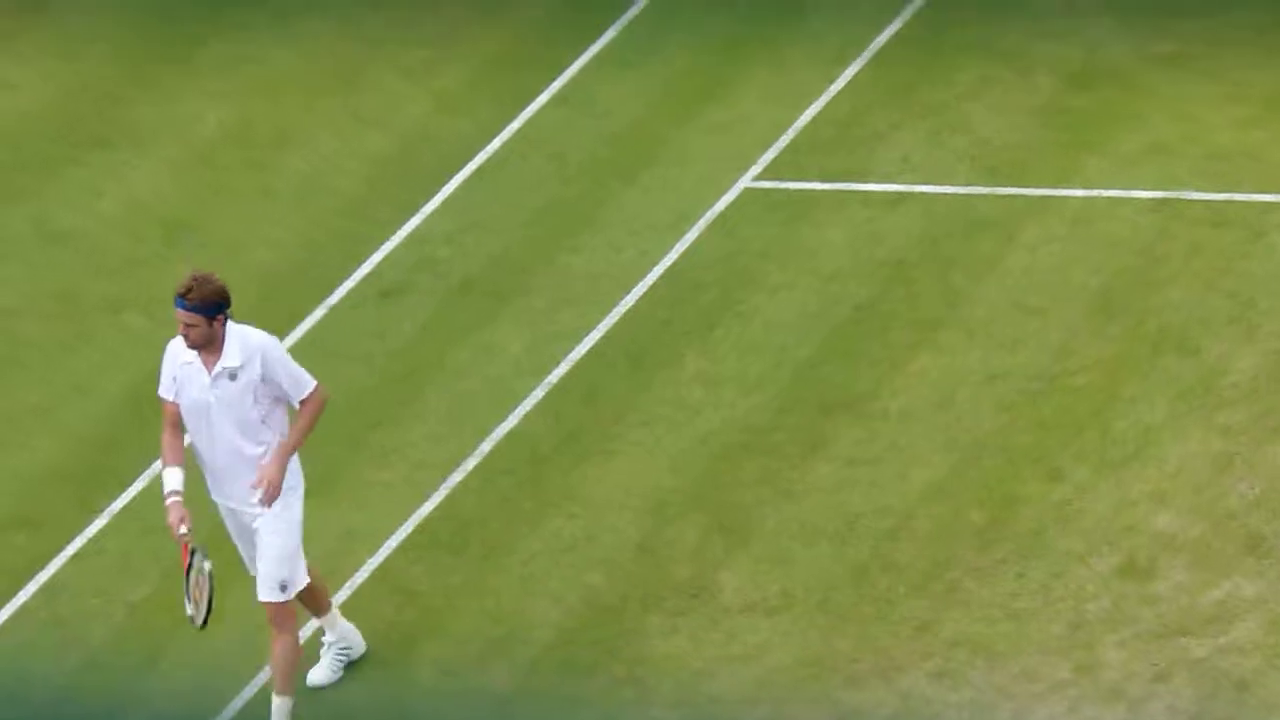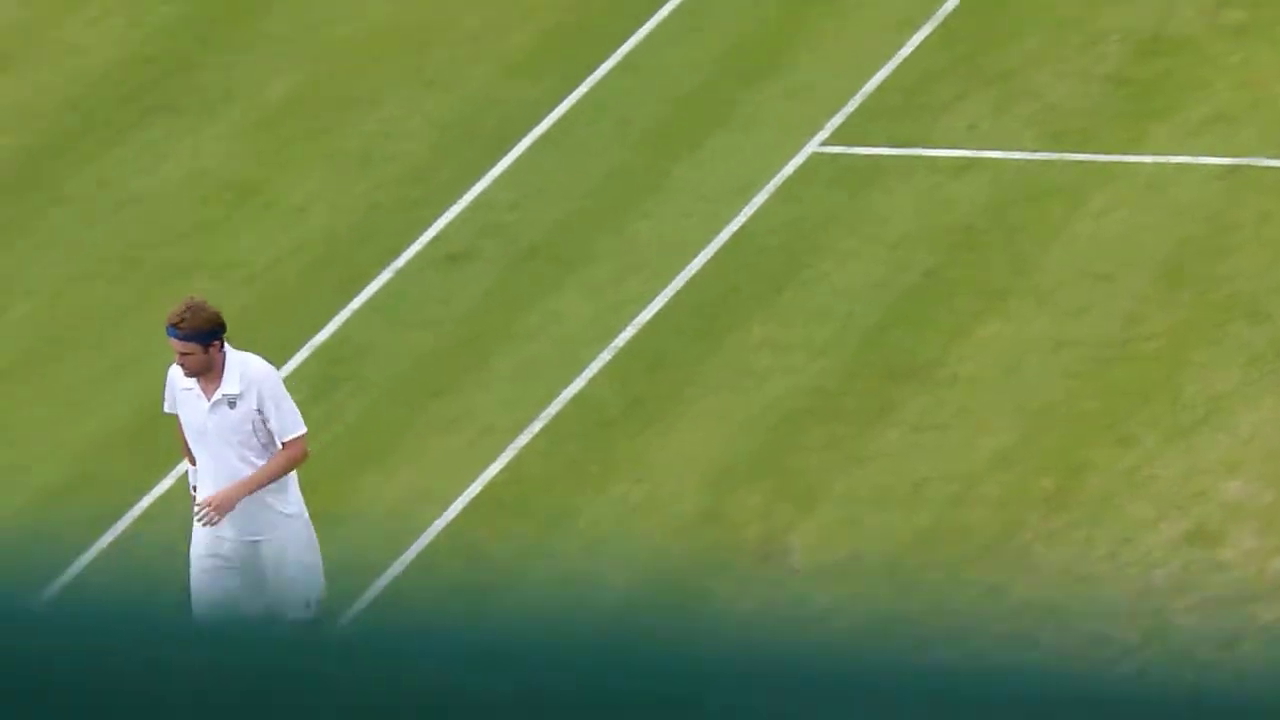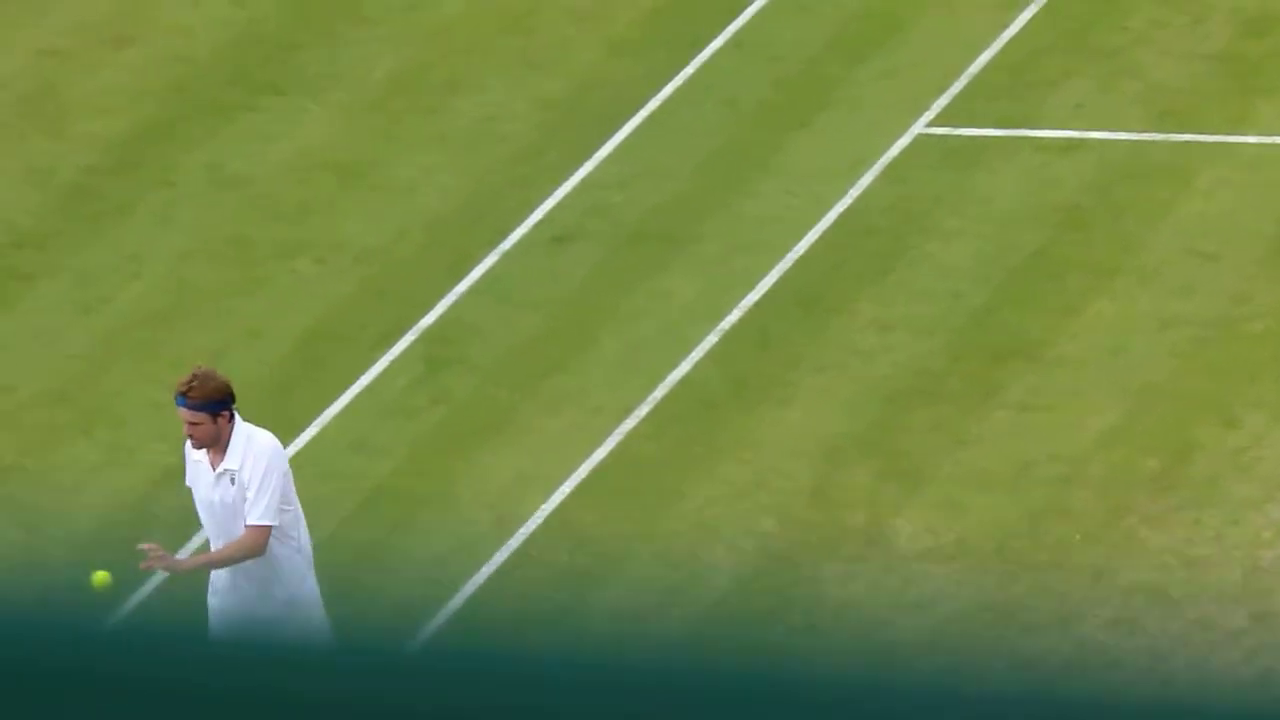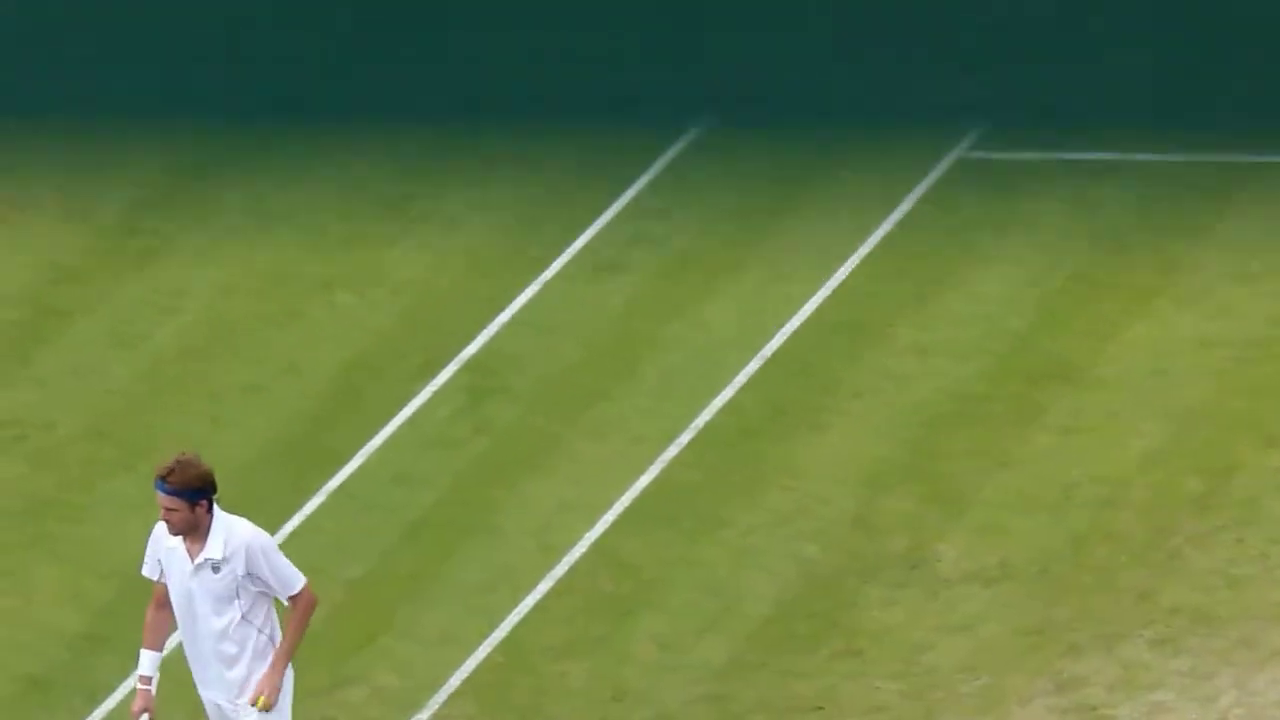
dt=0.4s
person 1, frame 1
left shoulder: (261, 348)
right shoulder: (176, 354)
left elbow: (315, 398)
right elbow: (172, 428)
left wrist: (279, 460)
right wrist: (174, 494)
left hip: (273, 492)
right hip: (229, 494)
left knee: (276, 608)
right knee: (290, 575)
right ankle: (343, 637)
person 1, frame 2
left shoulder: (259, 376)
right shoulder: (176, 378)
left elbow: (297, 451)
left wrist: (235, 493)
left hip: (276, 521)
right hip: (216, 529)
left knee: (300, 618)
right knee: (210, 622)
person 1, frame 3
left shoulder: (262, 451)
right shoulder: (194, 447)
left elbow: (256, 542)
left wrist: (183, 564)
left hip: (285, 591)
right hip: (229, 589)
person 1, frame 4
left shoulder: (247, 541)
right shoulder: (163, 536)
left elbow: (305, 599)
right elbow: (160, 607)
left wrist: (277, 671)
right wrist: (145, 683)
left hip: (259, 687)
right hip: (213, 690)
